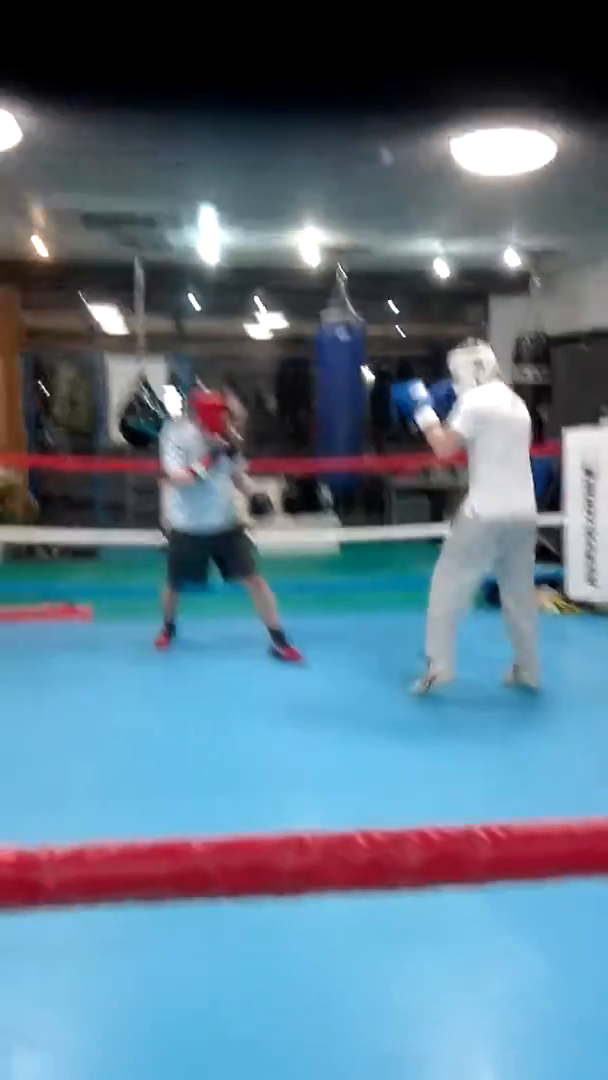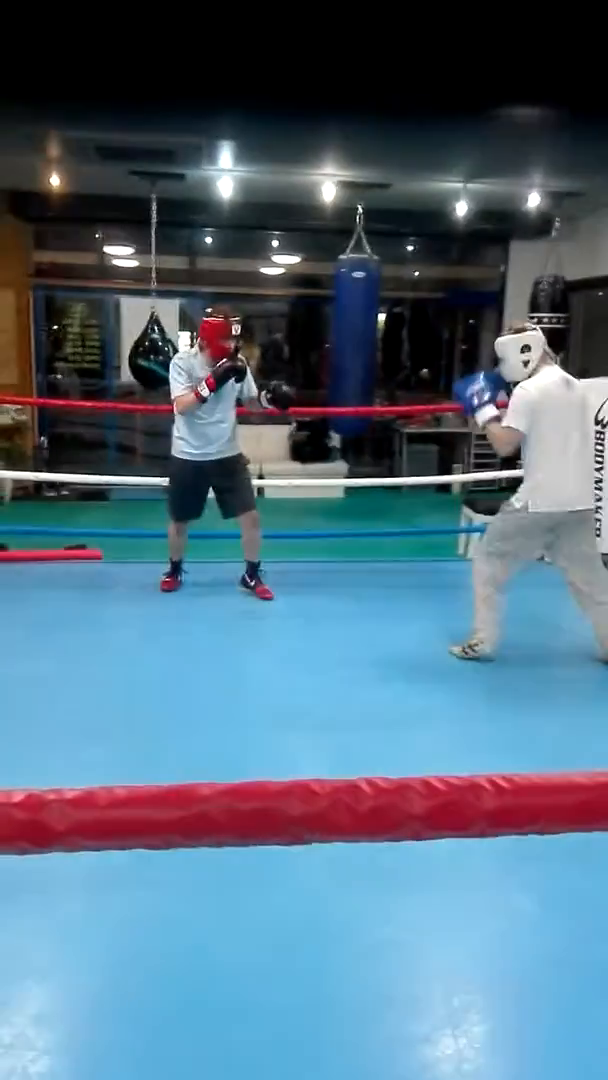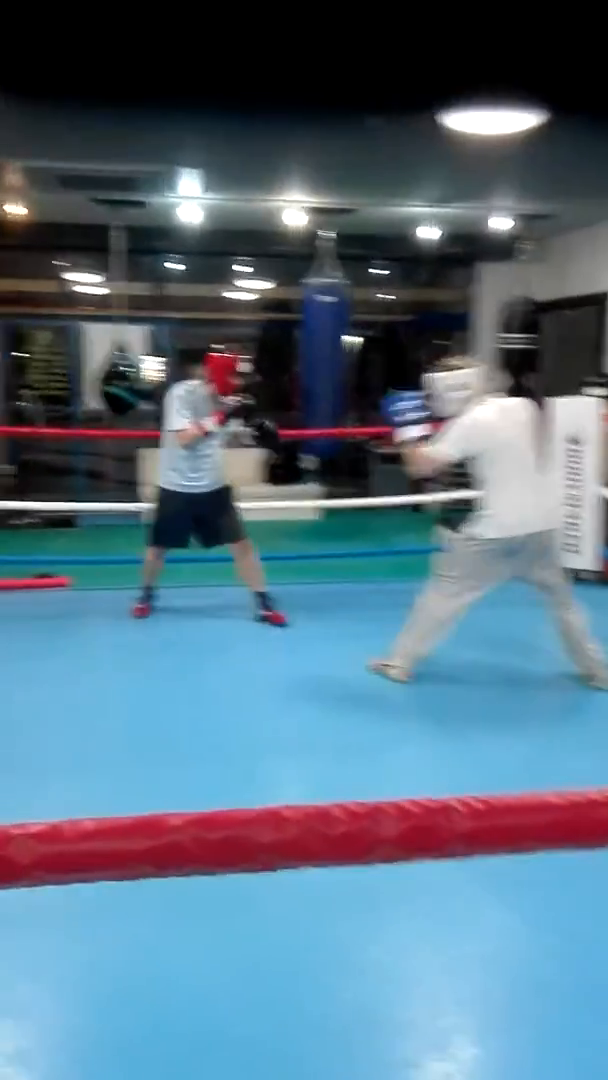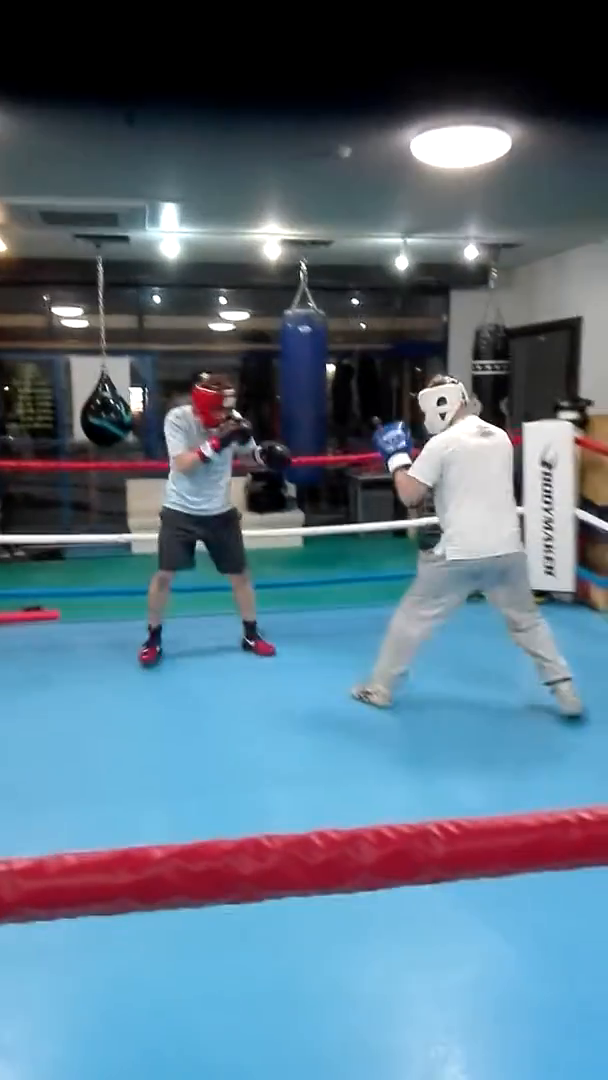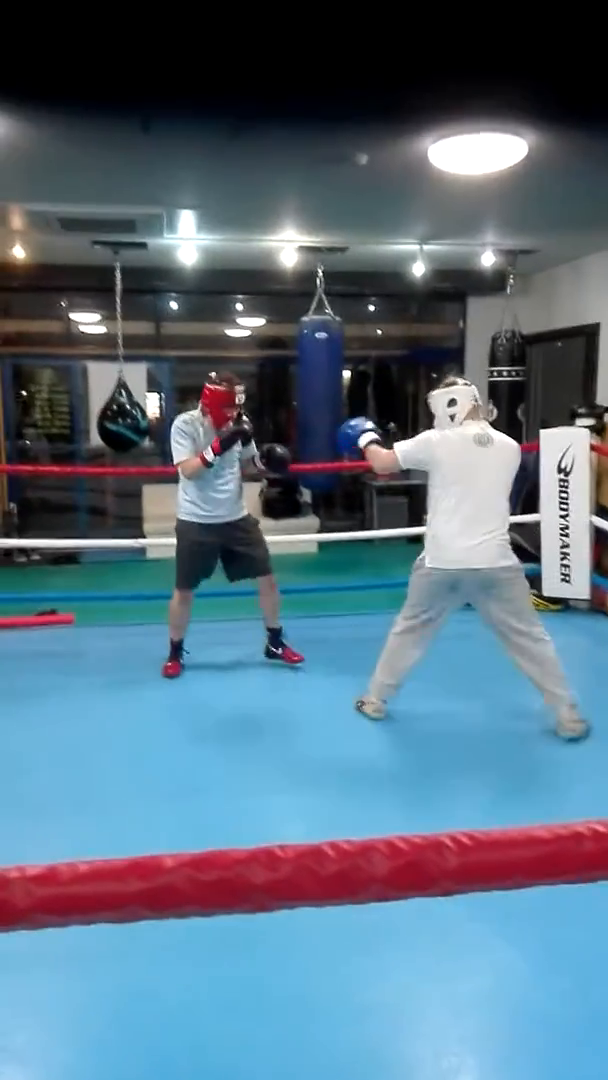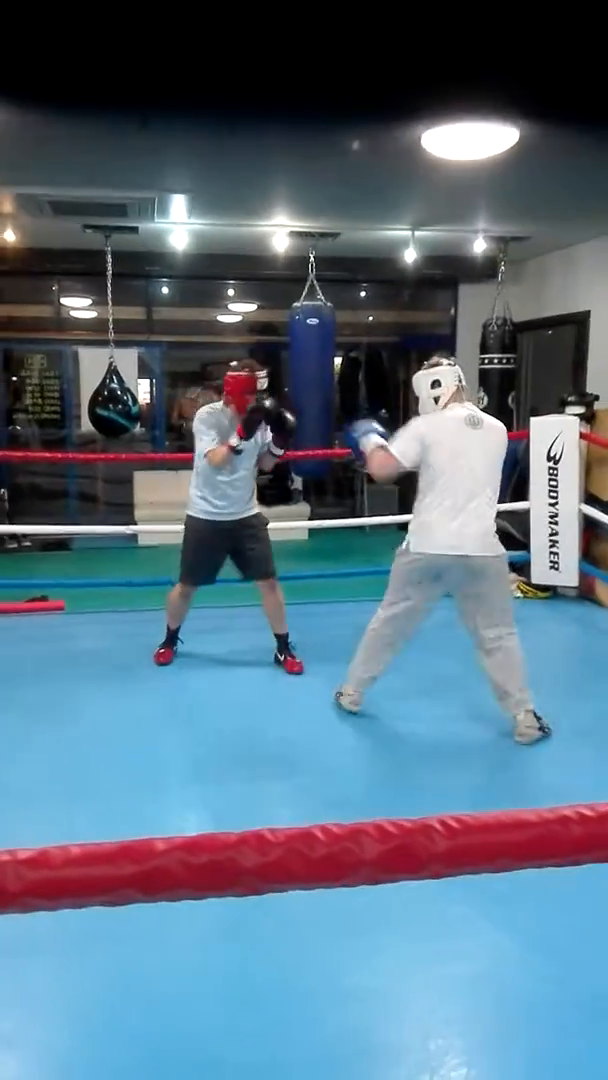
dt=0.3s
person 1, frame 1
left shoulder: (476, 401)
right shoulder: (515, 404)
left elbow: (445, 447)
left wrist: (423, 411)
right wrist: (447, 411)
left hip: (486, 513)
right hip: (522, 514)
left knee: (449, 584)
right knee: (519, 593)
left ankle: (438, 664)
right ankle: (526, 669)
person 1, frame 2
left shoulder: (528, 392)
right shoulder: (575, 387)
left elbow: (505, 444)
left wrist: (482, 408)
right wrist: (501, 395)
left hip: (538, 502)
right hip: (580, 503)
left knee: (489, 558)
left ankle: (481, 638)
person 1, frame 3
left shoulder: (468, 424)
right shoulder: (522, 408)
left elbow: (422, 468)
left hip: (496, 531)
right hip: (540, 527)
left knee: (446, 590)
right knee: (560, 597)
left ankle: (400, 662)
person 1, frame 4
left shoulder: (441, 444)
right shoulder: (500, 437)
left elbow: (410, 495)
left wrist: (397, 455)
left hip: (460, 553)
right hip: (506, 551)
left knee: (413, 616)
right knee: (527, 622)
left ankle: (379, 687)
right ankle: (564, 691)
person 1, frame 5
left shoulder: (436, 441)
right shoulder: (509, 448)
left elbow: (382, 464)
left wrist: (365, 435)
left hip: (443, 563)
right hip: (496, 564)
left knee: (409, 631)
right knee: (528, 637)
left ankle: (374, 699)
right ankle: (566, 713)
person 1, frame 6
left shoulder: (425, 427)
right shoulder: (496, 429)
left elbow: (382, 469)
left wrist: (370, 438)
left hip: (427, 549)
right hip: (480, 551)
left knee: (391, 620)
right knee: (498, 634)
left ankle: (353, 692)
right ankle: (525, 717)
person 2, frame 1
left shoulder: (228, 435)
right shoulder: (176, 434)
right elbow: (177, 480)
left wrist: (253, 493)
right wrist: (210, 458)
left hip: (224, 523)
right hip: (186, 526)
left knee: (255, 580)
right knee: (174, 587)
left ankle: (279, 641)
right ankle: (168, 628)
person 2, frame 2
left shoulder: (236, 361)
right shoulder: (183, 361)
left elbow: (249, 400)
right elbow: (183, 405)
left wrist: (269, 398)
right wrist: (214, 379)
left hip: (227, 455)
right hip: (188, 457)
left knee: (250, 515)
right knee: (180, 520)
left ankle: (252, 575)
right ankle: (175, 569)
person 2, frame 3
left shoulder: (222, 399)
right shoulder: (183, 392)
right elbow: (185, 438)
right wrist: (220, 417)
left hip: (213, 487)
right hip: (177, 487)
left knee: (242, 544)
right knee: (158, 548)
left ankle: (264, 605)
right ankle: (146, 595)
person 2, frame 4
left shoulder: (233, 420)
right shoulder: (178, 418)
left elbow: (247, 455)
right elbow: (183, 464)
left wrist: (265, 454)
right wrist: (215, 442)
left hip: (220, 511)
right hip: (180, 510)
left knee: (240, 574)
right knee: (164, 575)
left ankle: (250, 635)
right ankle: (153, 639)
person 2, frame 5
left shoulder: (241, 423)
right shoulder: (185, 424)
right elbow: (188, 470)
left wrist: (266, 458)
right wrist: (219, 444)
left hip: (235, 517)
right hip: (195, 521)
left knee: (267, 579)
right knee: (184, 589)
left ankle: (275, 642)
right ankle: (175, 652)
person 2, frame 6
left shoulder: (260, 418)
right shoulder: (208, 416)
left elbow: (265, 464)
right elbow: (216, 460)
left wrist: (279, 441)
right wrist: (243, 434)
left hip: (246, 515)
right hip: (206, 516)
left knee: (268, 581)
right knee: (187, 585)
left ankle: (284, 648)
right ankle: (170, 640)
